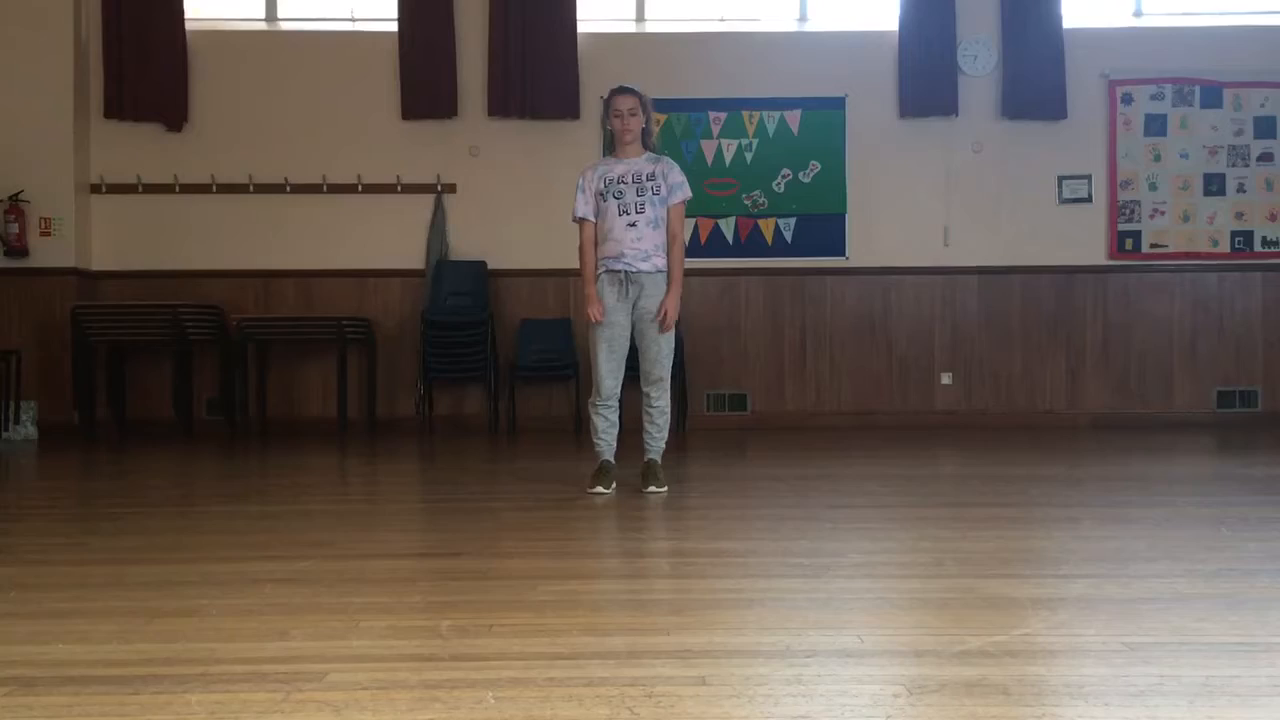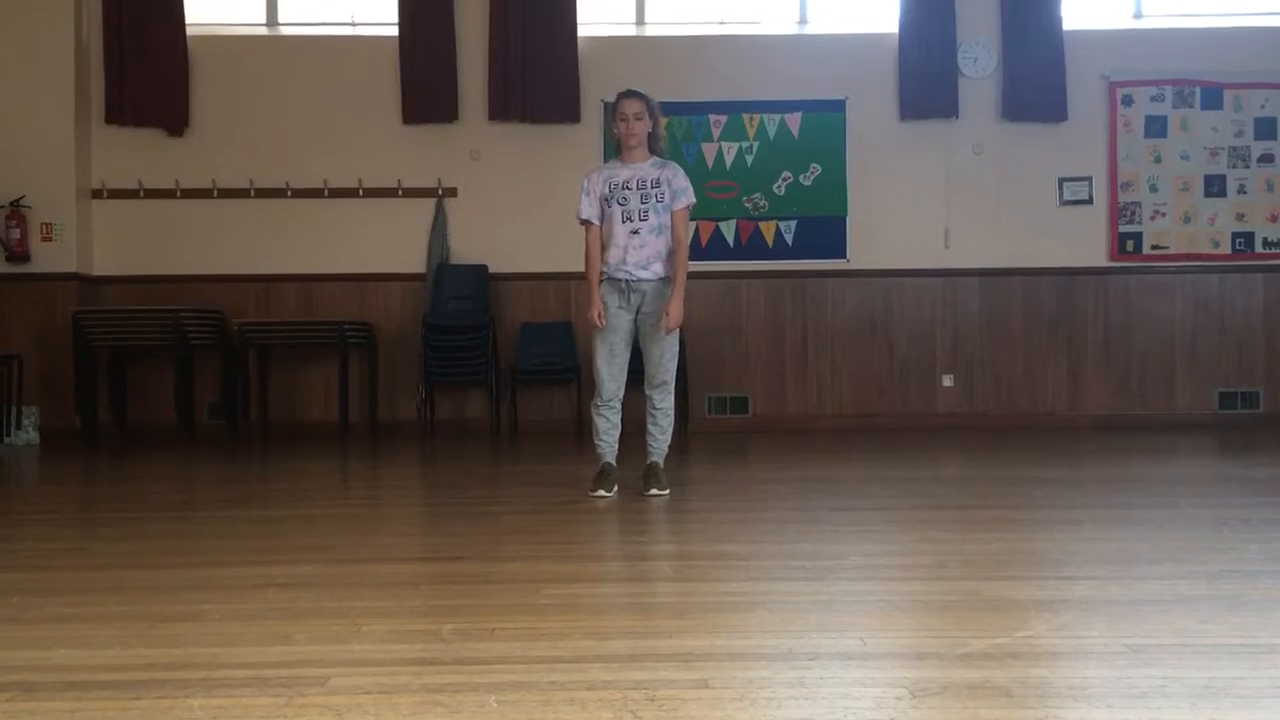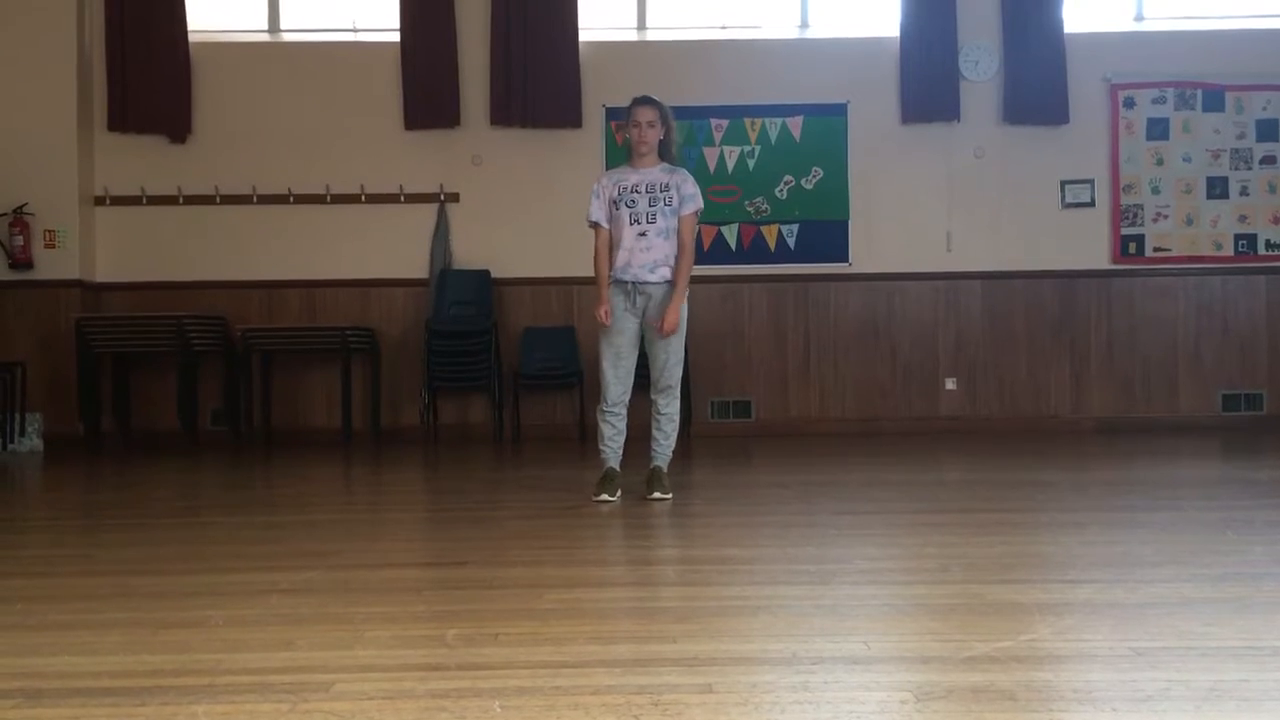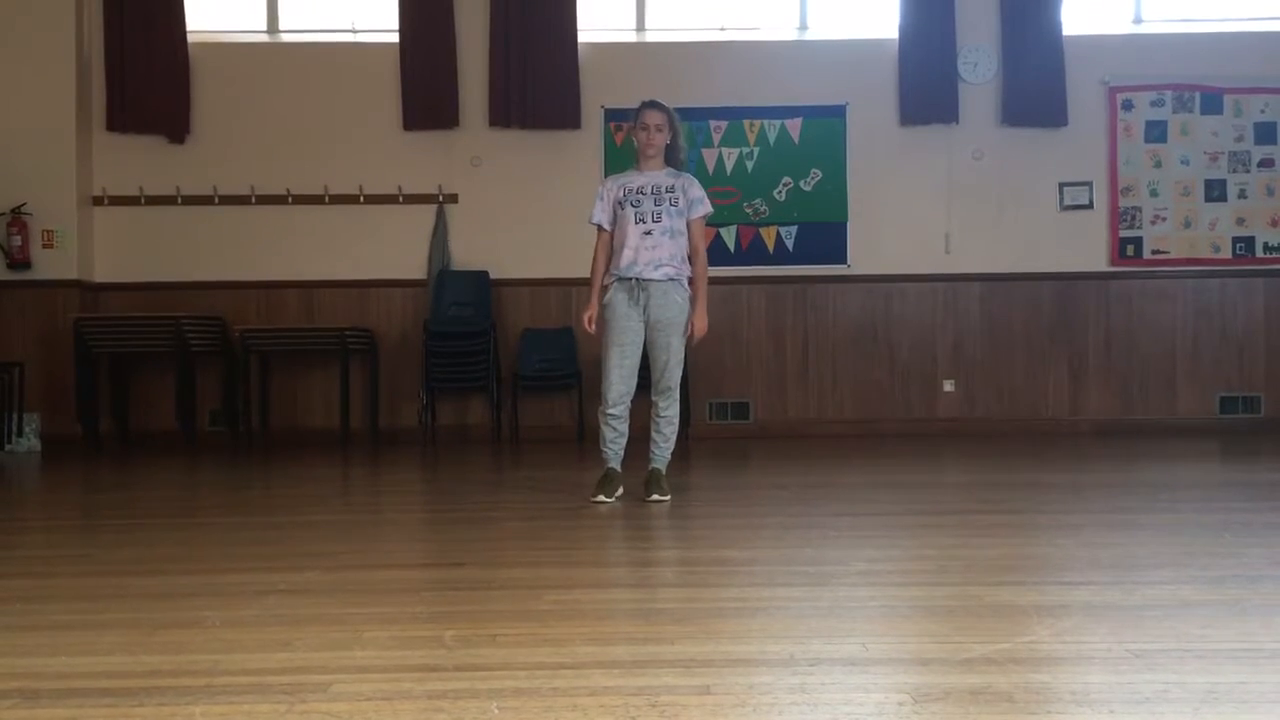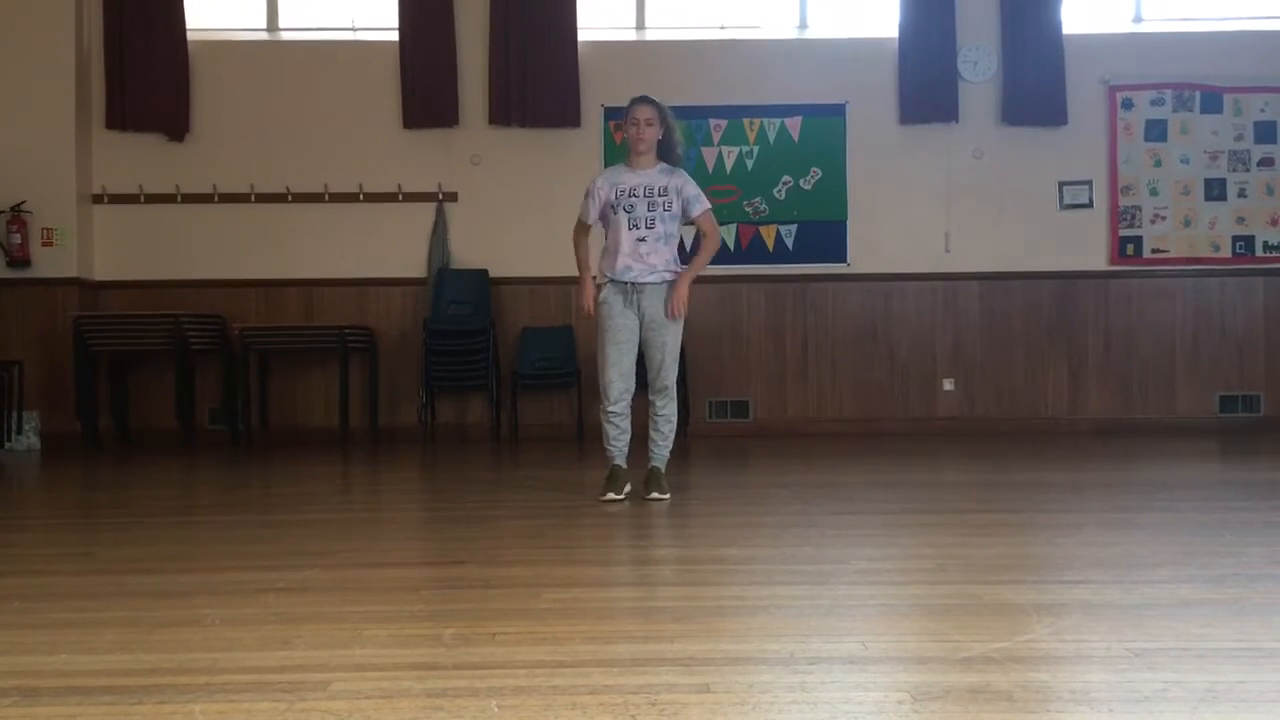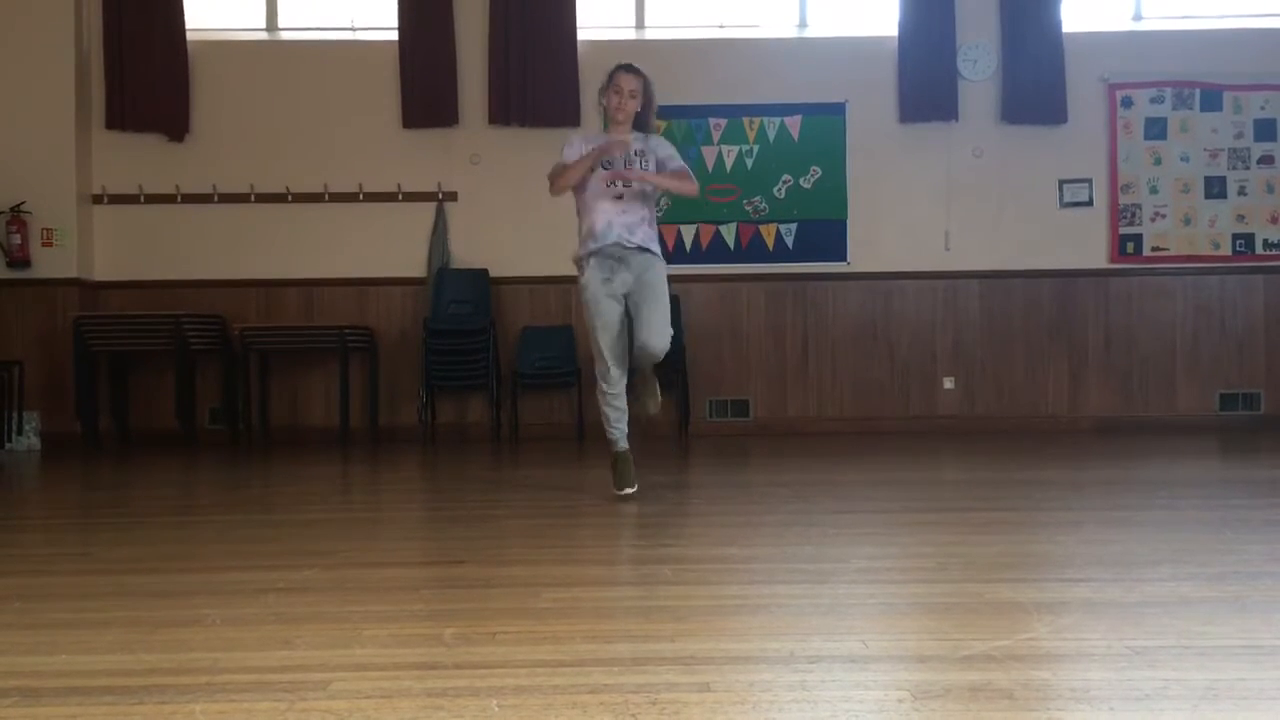
dt=0.5s
person 1, frame 1
left shoulder: (665, 169)
right shoulder: (593, 175)
left elbow: (676, 235)
right elbow: (587, 239)
left wrist: (675, 291)
right wrist: (590, 292)
left hip: (654, 280)
right hip: (610, 282)
left knee: (657, 378)
right knee: (606, 379)
left ankle: (653, 459)
right ankle: (605, 460)
person 1, frame 2
left shoulder: (670, 174)
right shoulder: (599, 178)
left elbow: (680, 241)
right elbow: (593, 242)
left wrist: (677, 296)
right wrist: (594, 296)
left hip: (657, 287)
right hip: (614, 288)
left knee: (660, 381)
right knee: (608, 382)
left ankle: (655, 463)
right ankle: (607, 463)
person 1, frame 3
left shoulder: (680, 180)
right shoulder: (608, 183)
left elbow: (686, 246)
right elbow: (602, 245)
left wrist: (676, 300)
right wrist: (603, 297)
left hip: (664, 290)
right hip: (621, 292)
left knee: (666, 385)
right knee: (613, 386)
left ankle: (659, 467)
right ankle: (611, 467)
person 1, frame 4
left shoulder: (686, 185)
right shoulder: (614, 186)
left elbow: (698, 250)
right elbow: (602, 247)
left wrist: (700, 306)
right wrist: (593, 299)
left hip: (670, 291)
right hip: (623, 291)
left knee: (667, 386)
right knee: (615, 386)
left ankle: (658, 468)
right ankle: (612, 467)
person 1, frame 5
left shoulder: (678, 181)
right shoulder: (605, 182)
left elbow: (711, 235)
right elbow: (581, 230)
left wrist: (685, 280)
right wrist: (585, 278)
left hip: (662, 292)
right hip: (615, 292)
left knee: (662, 386)
right knee: (615, 387)
left ankle: (656, 467)
right ankle: (617, 466)
person 1, frame 6
left shoulder: (655, 147)
right shoulder: (582, 143)
left elbow: (691, 186)
right elbow: (556, 183)
left wrist: (646, 177)
right wrist: (597, 155)
left hip: (643, 258)
right hip: (598, 262)
left knee: (655, 344)
right knee: (610, 366)
left ankle: (645, 372)
right ankle: (620, 448)
